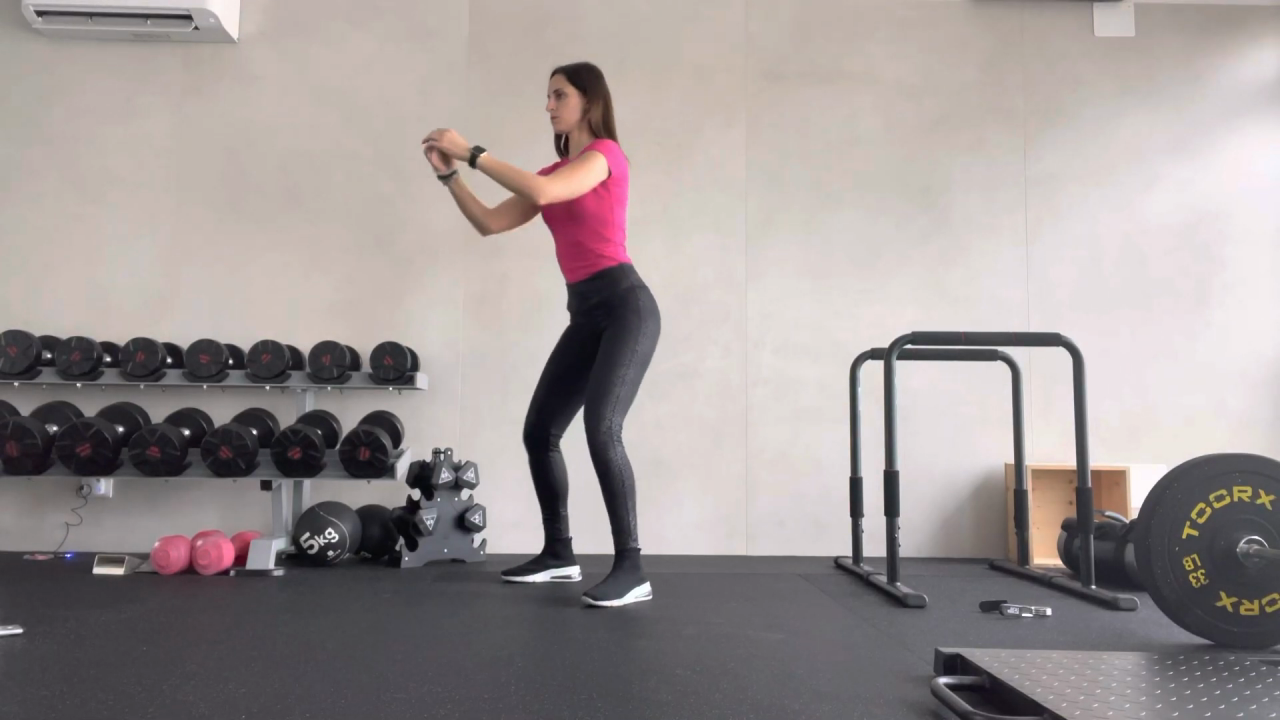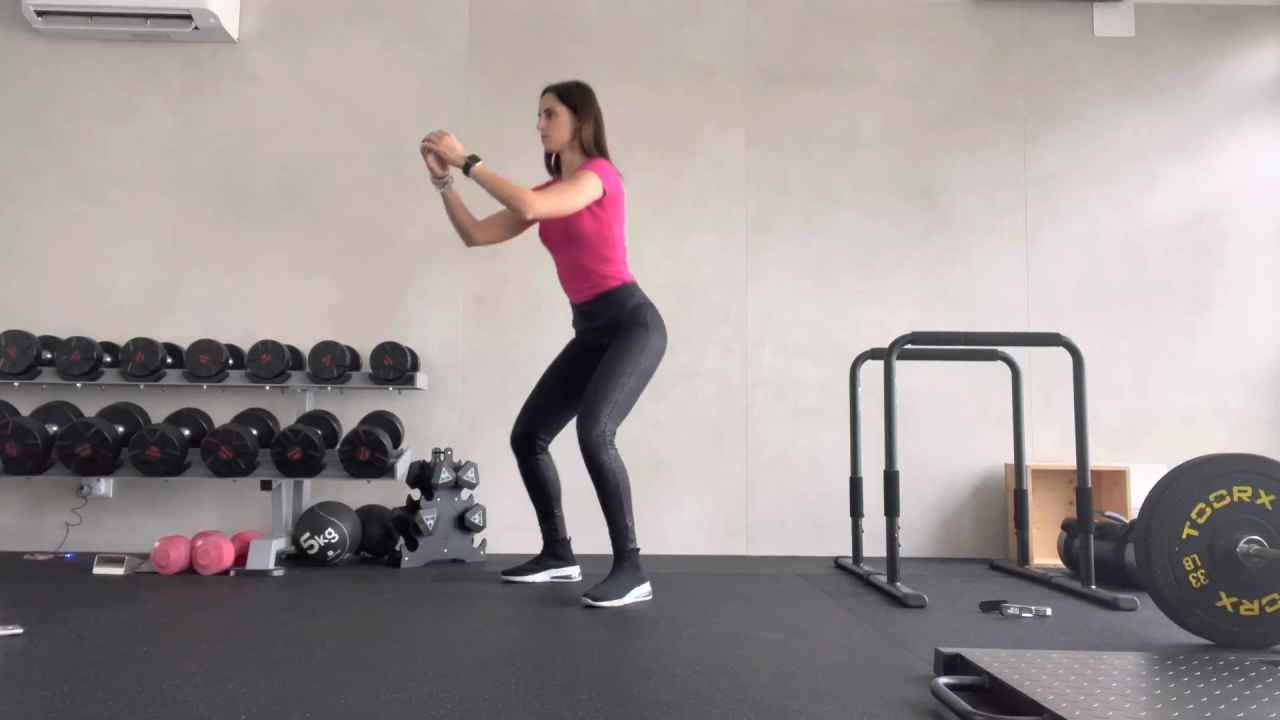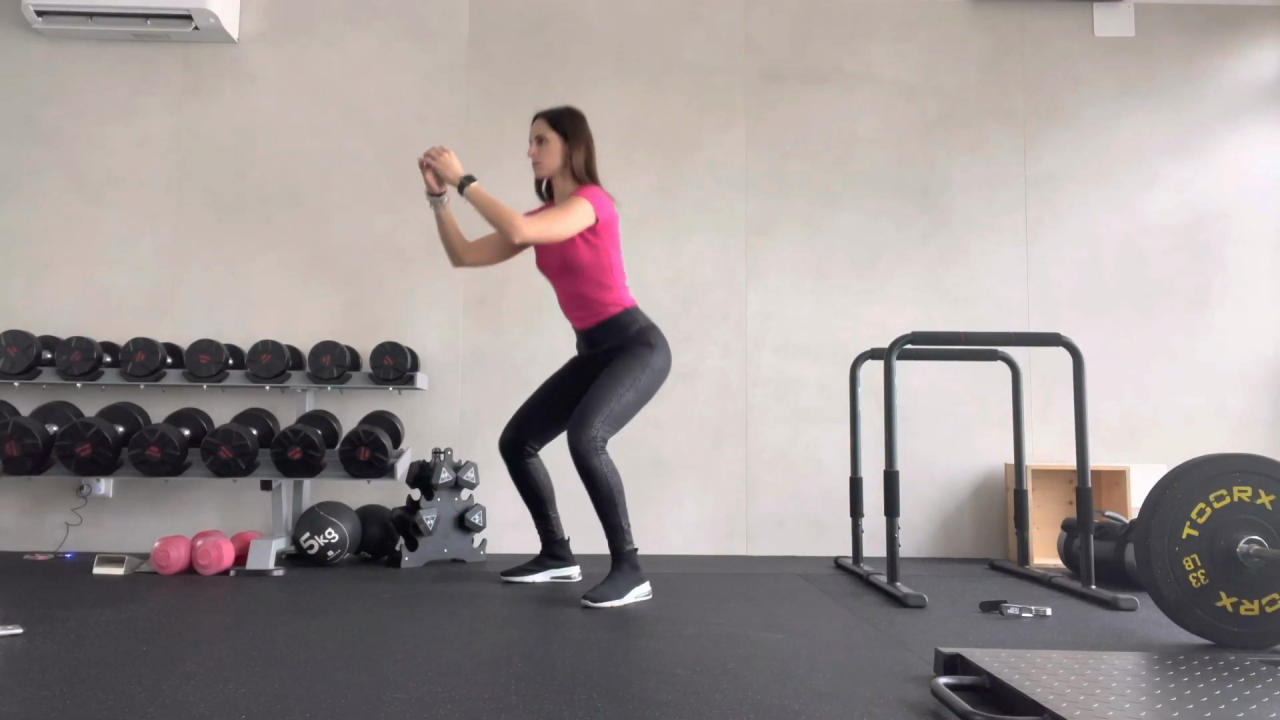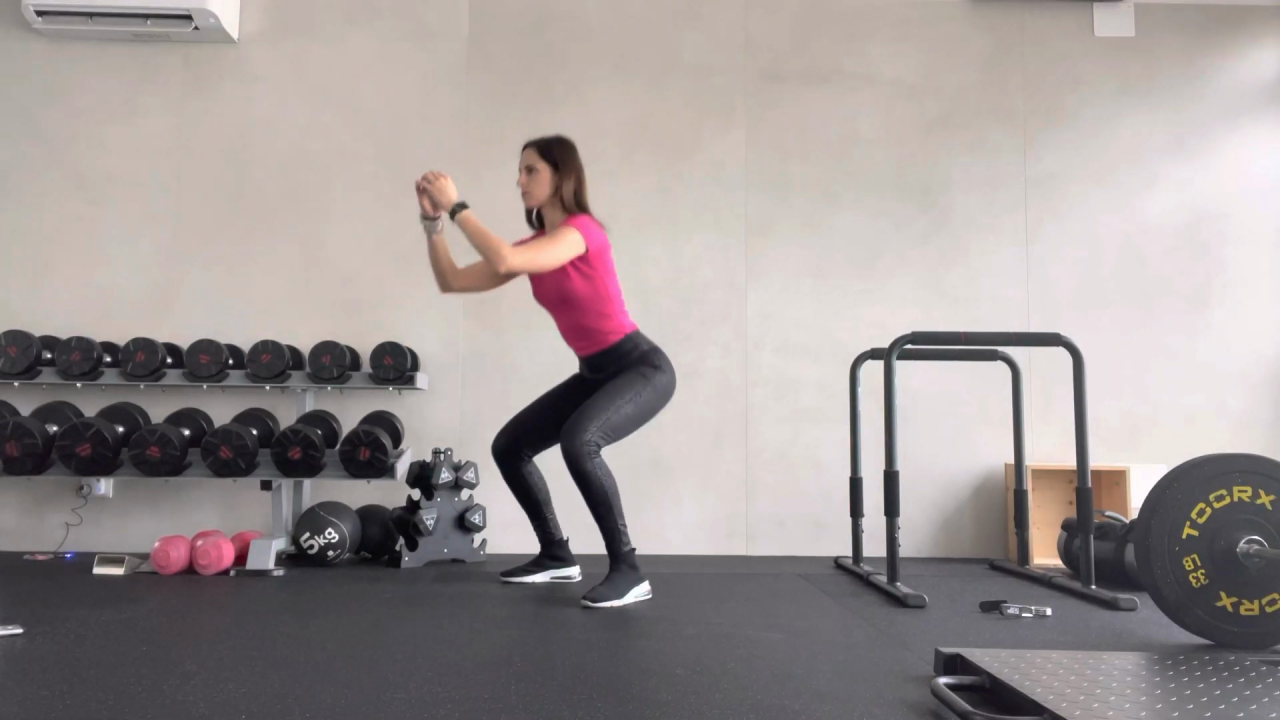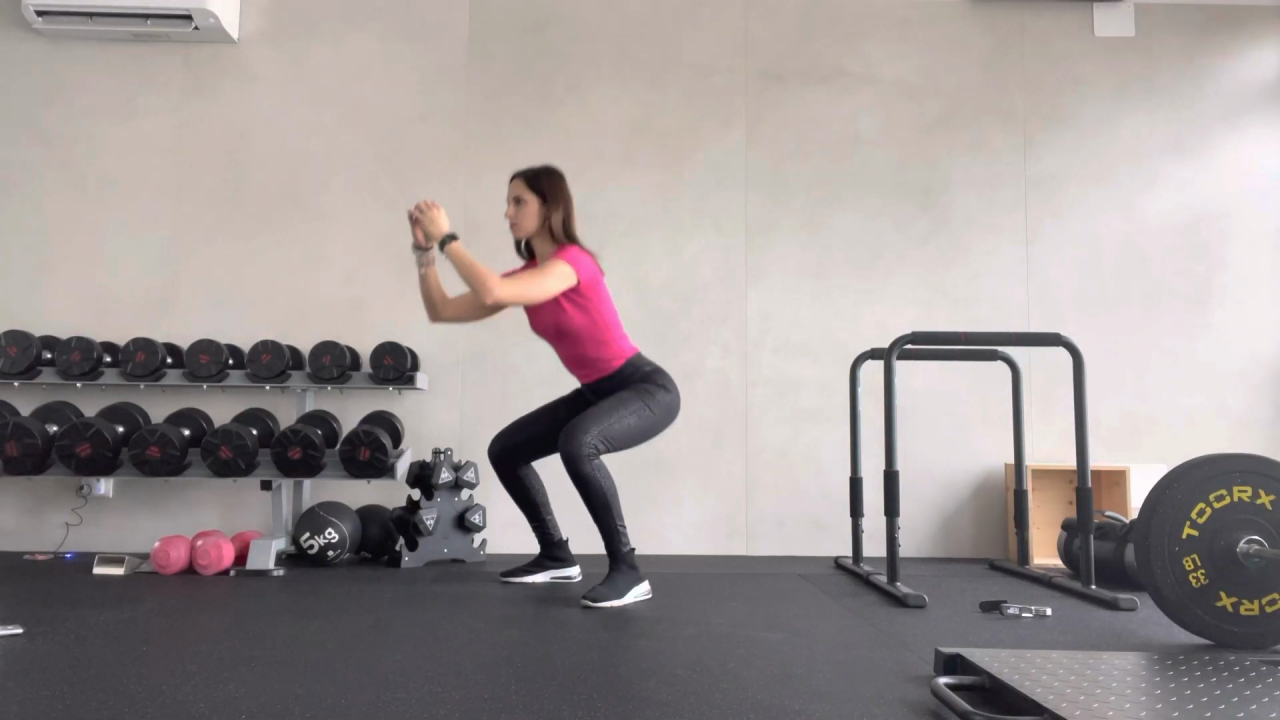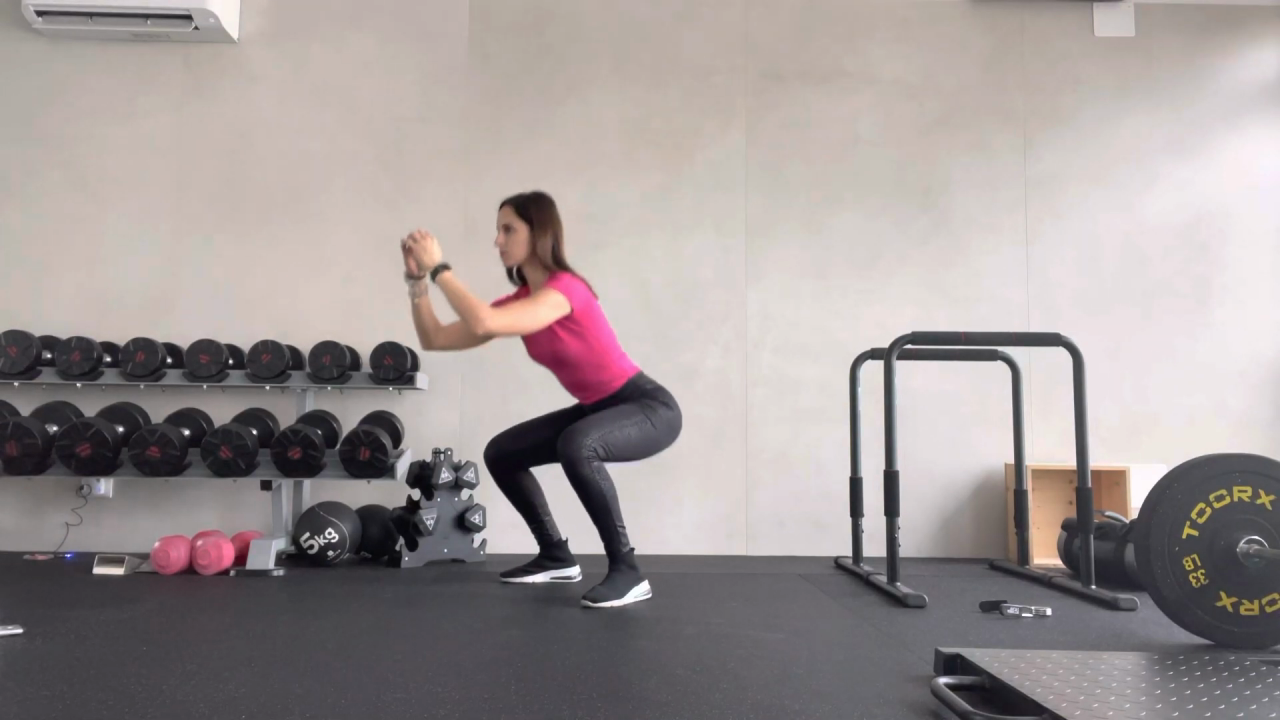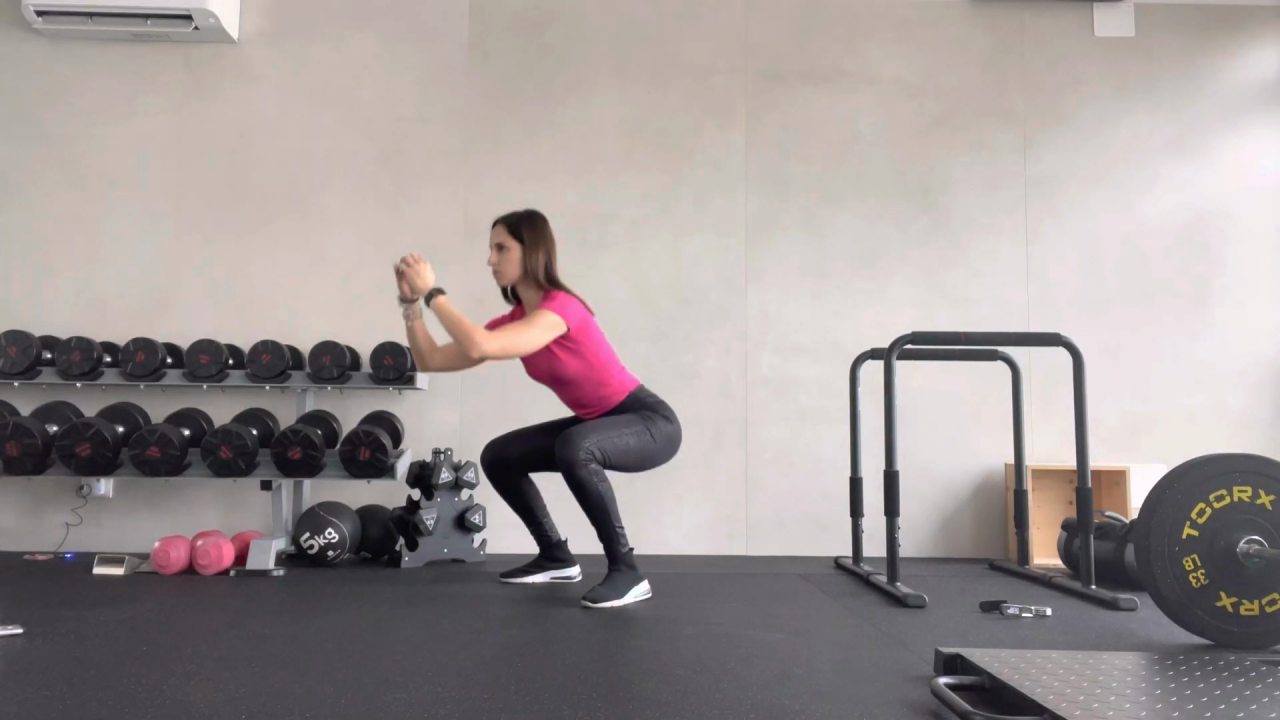
dt=0.1s
person 1, frame 1
left shoulder: (604, 153)
right shoulder: (553, 172)
left elbow: (540, 193)
right elbow: (489, 222)
left wrist: (474, 154)
right wrist: (449, 174)
left hip: (626, 307)
right hip: (586, 316)
left knee: (601, 428)
right knee: (540, 430)
left ankle: (631, 569)
right ankle: (559, 553)
person 1, frame 2
left shoulder: (599, 173)
right shoulder: (546, 192)
left elbow: (530, 206)
right elbow: (478, 234)
left wrist: (470, 161)
right wrist: (444, 178)
left hip: (631, 324)
right hip: (590, 332)
left knee: (594, 432)
right knee: (527, 436)
left ankle: (630, 568)
right ankle: (558, 553)
person 1, frame 3
left shoulder: (589, 199)
right shoulder: (541, 217)
left elbow: (517, 231)
right elbow: (462, 255)
left wrist: (464, 181)
right wrist: (438, 195)
left hip: (638, 347)
right hip: (595, 353)
left knee: (586, 436)
right knee: (515, 441)
left ankle: (629, 569)
right ankle: (557, 555)
person 1, frame 4
left shoulder: (581, 229)
right shoulder: (536, 245)
left elbow: (504, 261)
right elbow: (451, 281)
left wrist: (457, 207)
right wrist: (433, 220)
left hip: (642, 368)
right hip: (597, 372)
left knee: (578, 440)
right knee: (508, 446)
left ankle: (627, 569)
right ankle: (557, 554)
person 1, frame 5
left shoulder: (570, 262)
right shoulder: (526, 276)
left elbow: (492, 294)
right elbow: (442, 310)
left wrist: (447, 238)
right wrist: (424, 250)
left hip: (647, 391)
right hip: (599, 393)
left knee: (578, 443)
right knee: (505, 450)
left ankle: (627, 570)
right ankle: (556, 555)
person 1, frame 6
left shoulder: (564, 289)
right shoulder: (520, 303)
left elbow: (484, 325)
right elbow: (435, 339)
left wrist: (439, 268)
right wrist: (417, 278)
left hip: (650, 408)
right hip: (599, 406)
left knee: (576, 446)
right knee: (501, 454)
left ankle: (626, 570)
right ankle: (556, 555)
person 1, frame 7
left shoulder: (559, 308)
right shoulder: (517, 320)
left elbow: (480, 349)
right elbow: (431, 360)
left wrist: (432, 291)
right wrist: (411, 300)
left hip: (650, 423)
right hip: (600, 424)
left knee: (573, 447)
right knee: (497, 457)
left ankle: (626, 570)
right ankle: (556, 555)
